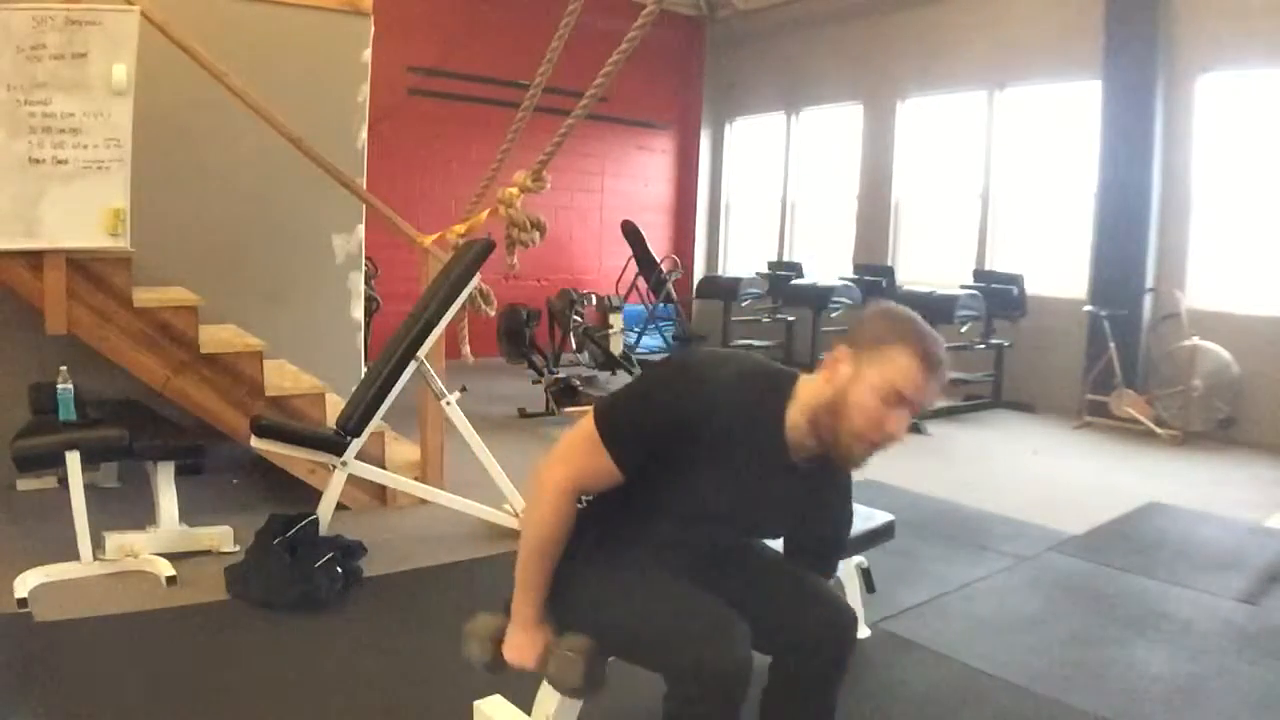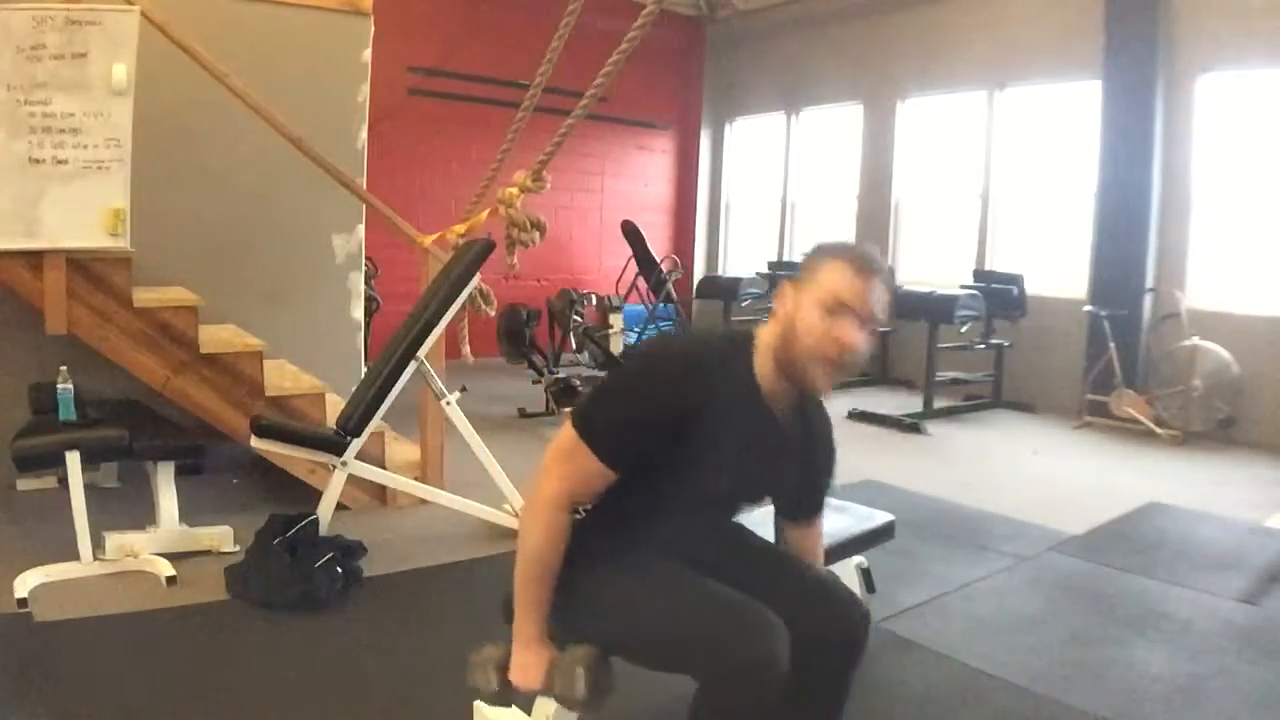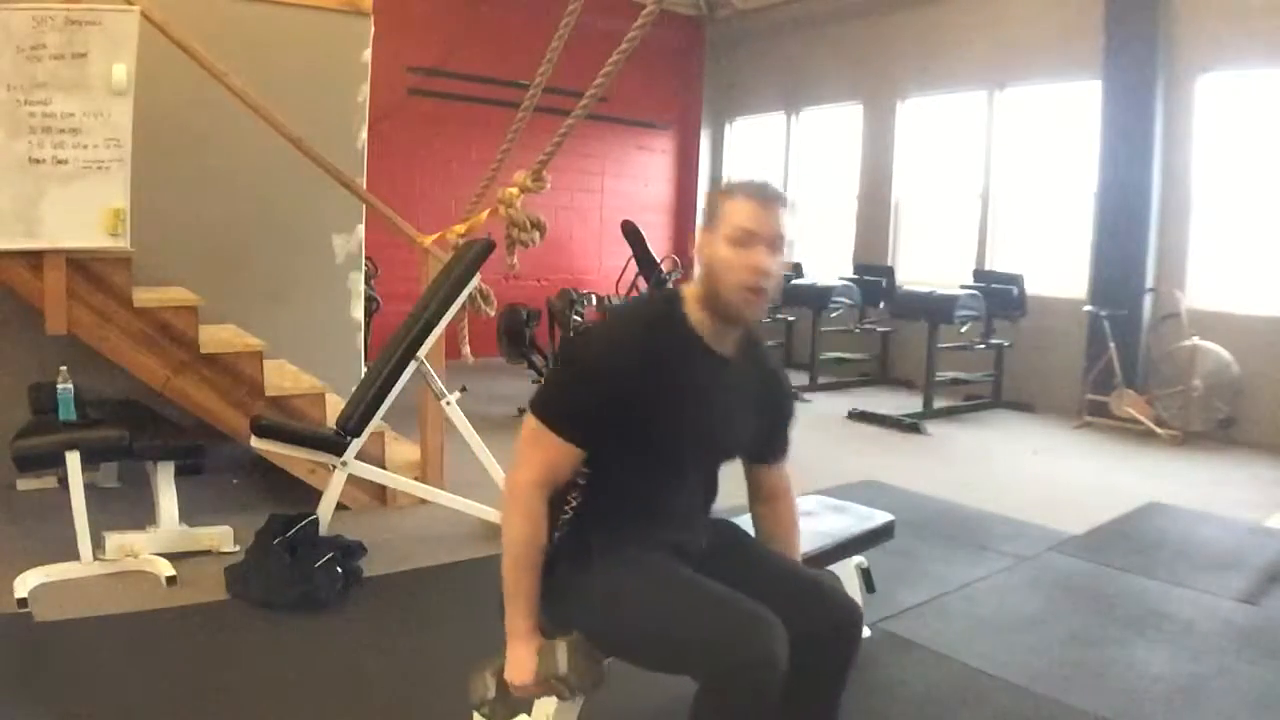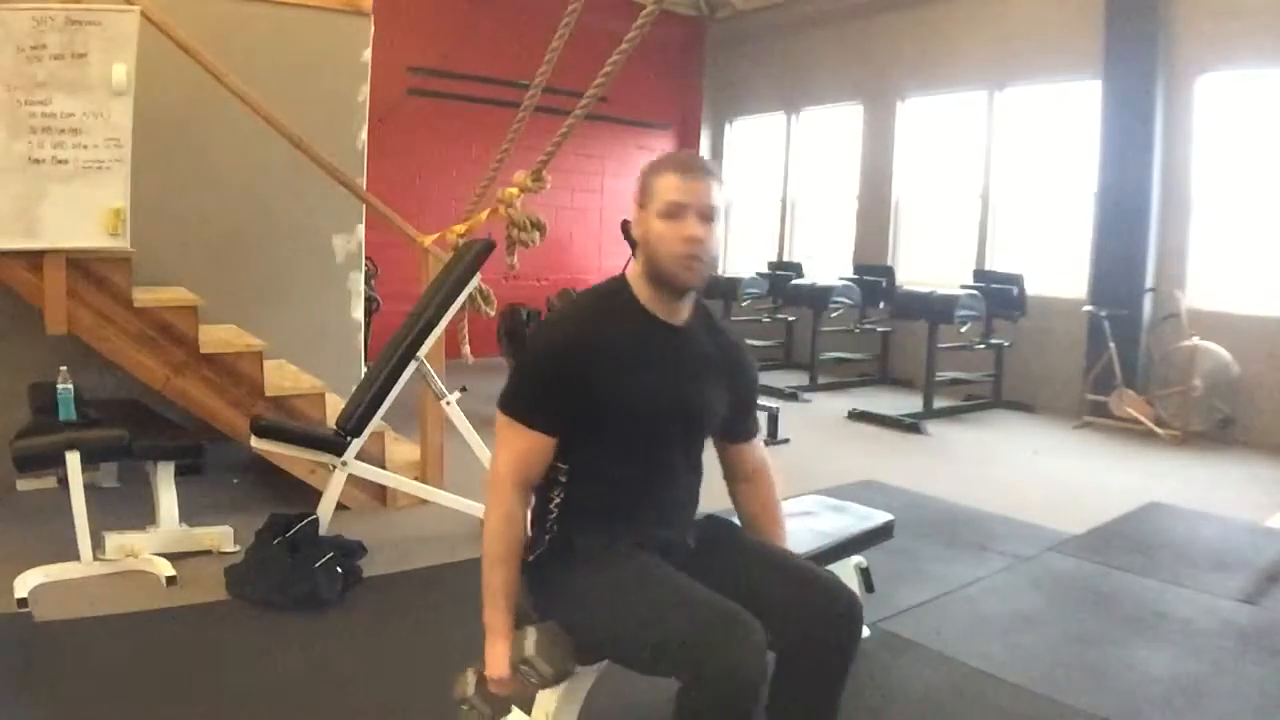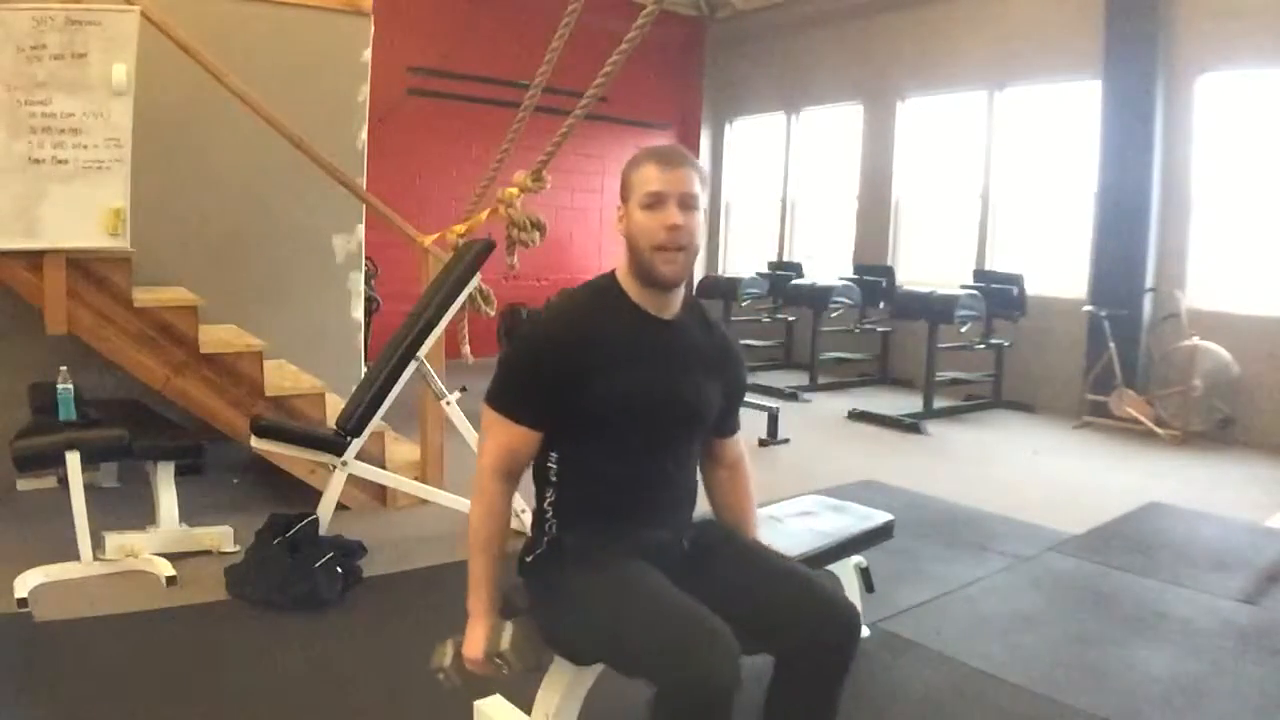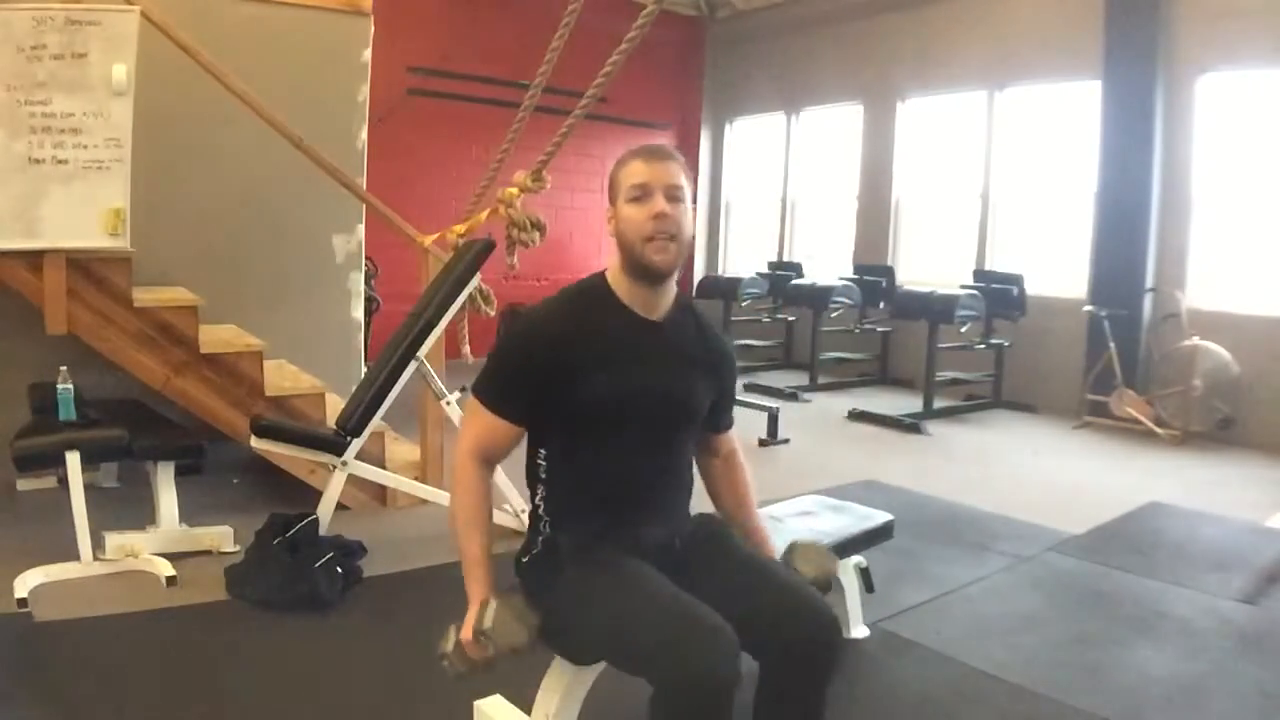
dt=0.2s
person 1, frame 1
left shoulder: (825, 484)
right shoulder: (705, 393)
left elbow: (805, 594)
right elbow: (562, 474)
right wrist: (527, 621)
right hip: (591, 557)
left knee: (827, 626)
right knee: (716, 650)
person 1, frame 2
left shoulder: (810, 435)
right shoulder: (677, 372)
left elbow: (800, 550)
right elbow: (553, 492)
right wrist: (530, 640)
right hip: (596, 561)
left knee: (838, 620)
right knee: (751, 645)
person 1, frame 3
left shoulder: (765, 381)
right shoulder: (618, 343)
left elbow: (771, 493)
right elbow: (530, 482)
left wrist: (790, 596)
right wrist: (522, 634)
left hip: (688, 543)
right hip: (589, 560)
left knee: (831, 618)
right knee: (749, 646)
person 1, frame 4
left shoulder: (724, 354)
right shoulder: (572, 336)
left elbow: (749, 472)
right elbow: (510, 483)
left wrist: (782, 586)
right wrist: (500, 630)
left hip: (681, 541)
right hip: (581, 559)
left knee: (831, 612)
right knee: (730, 649)
person 1, frame 5
left shoulder: (715, 348)
right shoulder: (562, 333)
left elbow: (724, 461)
right elbow: (495, 472)
left wrist: (760, 580)
right wrist: (481, 614)
left hip: (680, 543)
right hip: (579, 558)
left knee: (828, 620)
right knee: (703, 660)
person 1, frame 6
left shoulder: (706, 345)
right shoulder: (551, 331)
right elbow: (473, 456)
left wrist: (763, 555)
right wrist: (480, 596)
left hip: (678, 539)
right hip: (577, 554)
left knee: (810, 629)
right knee: (706, 657)
